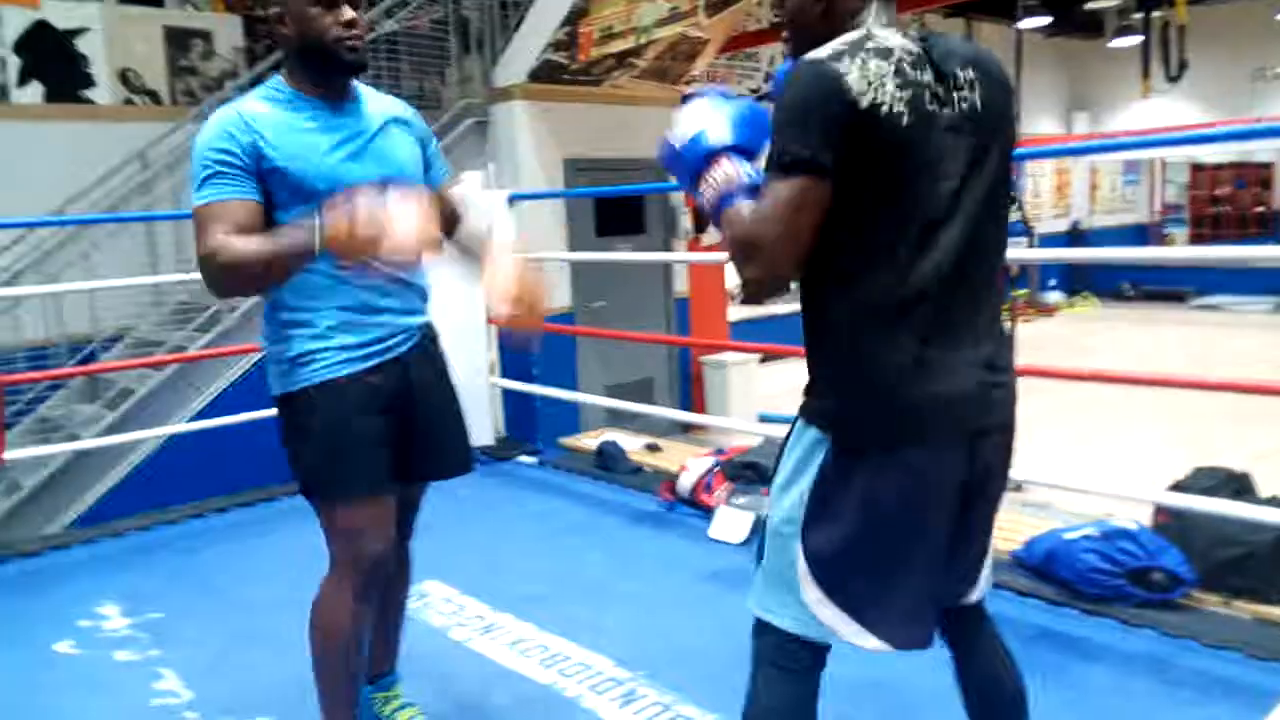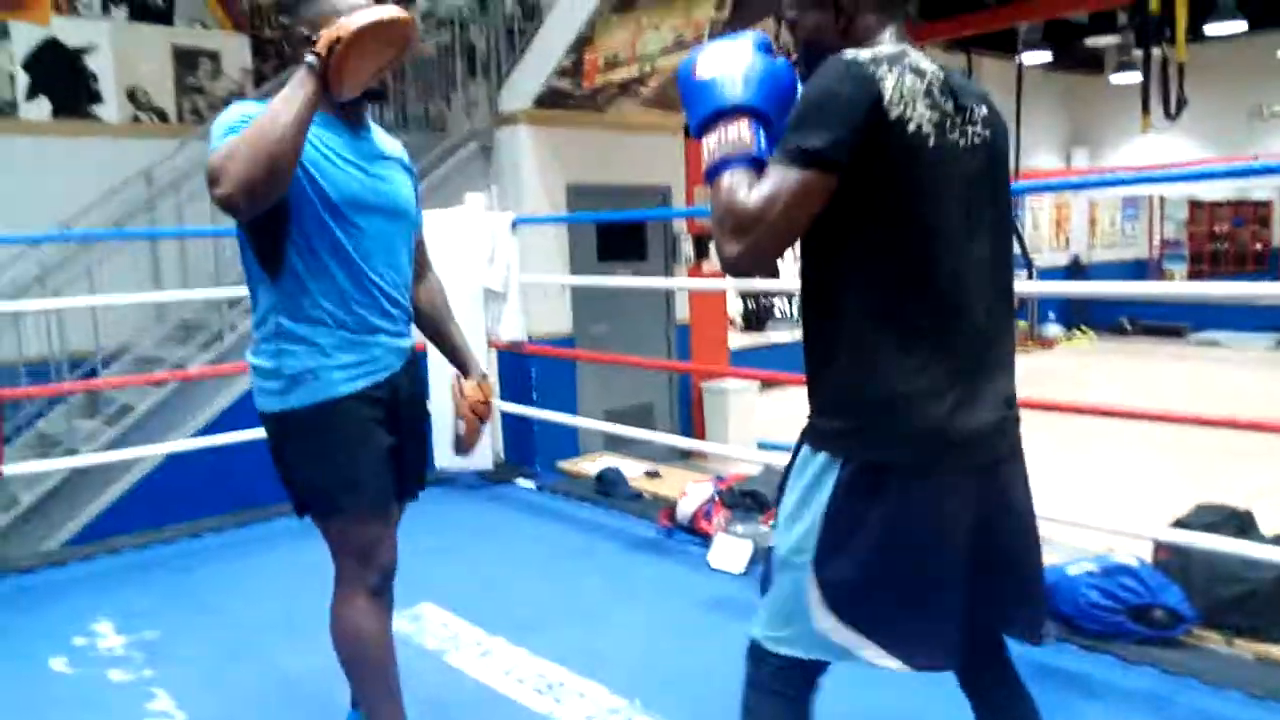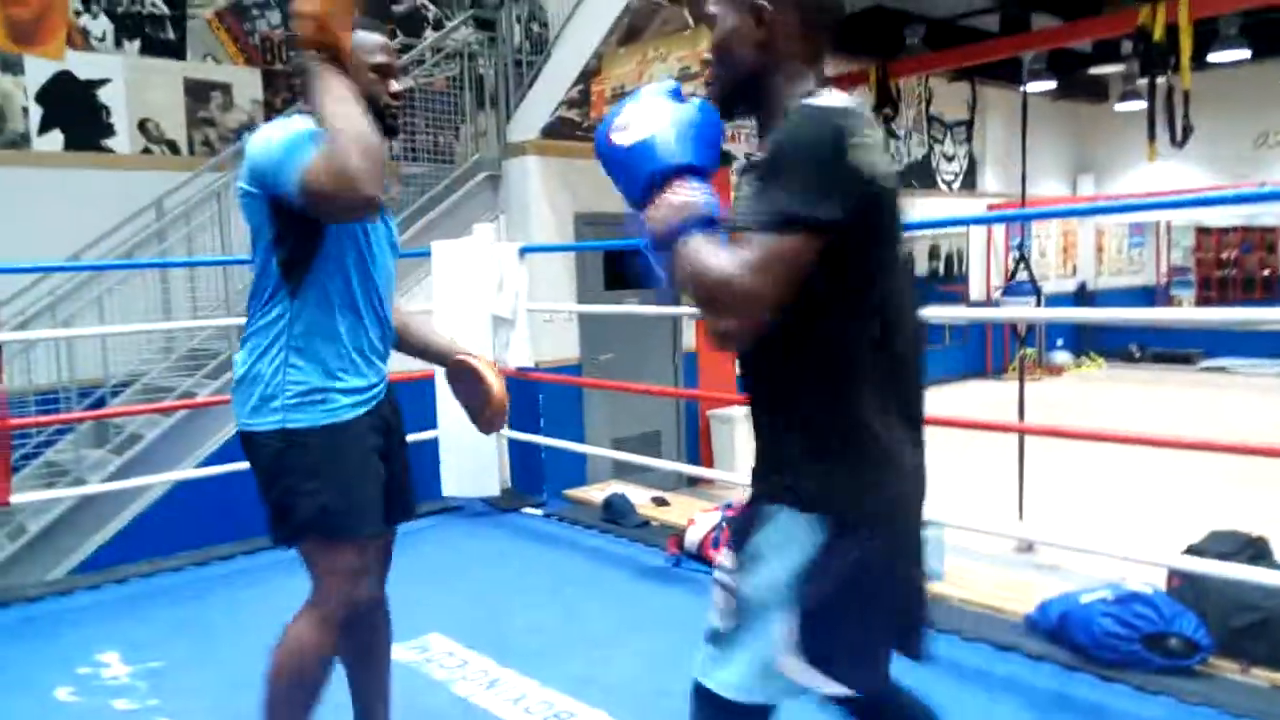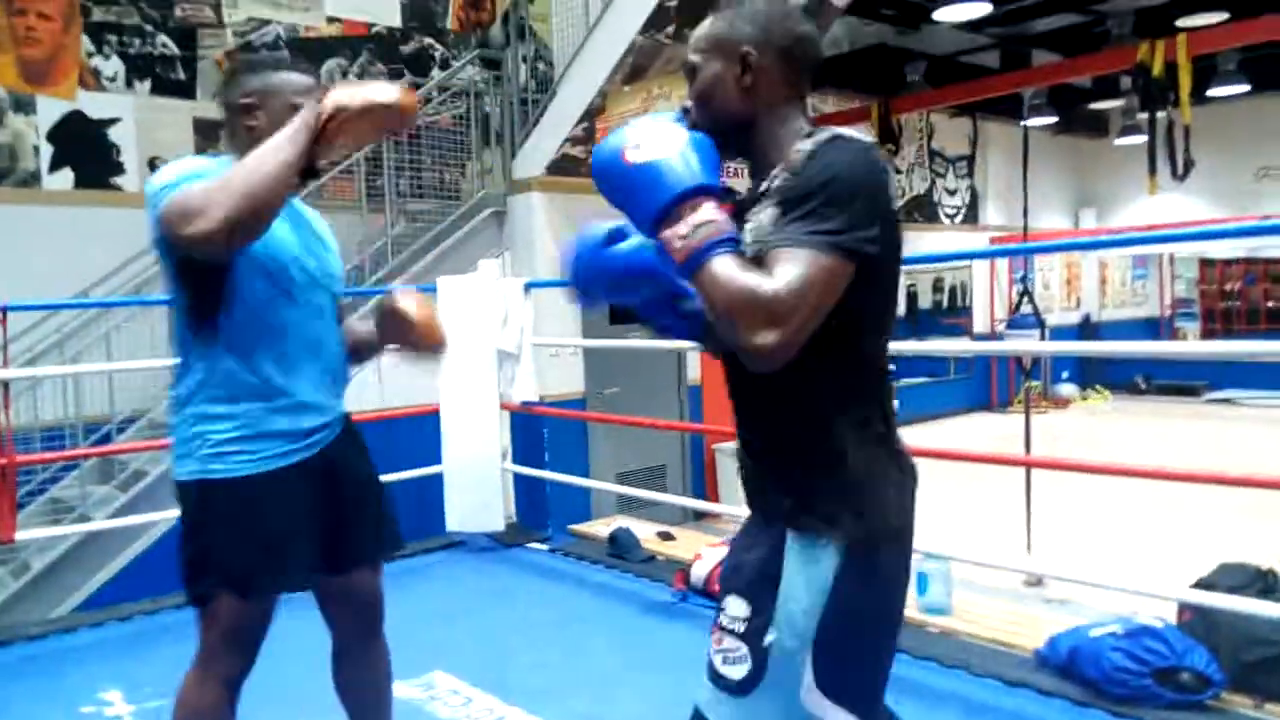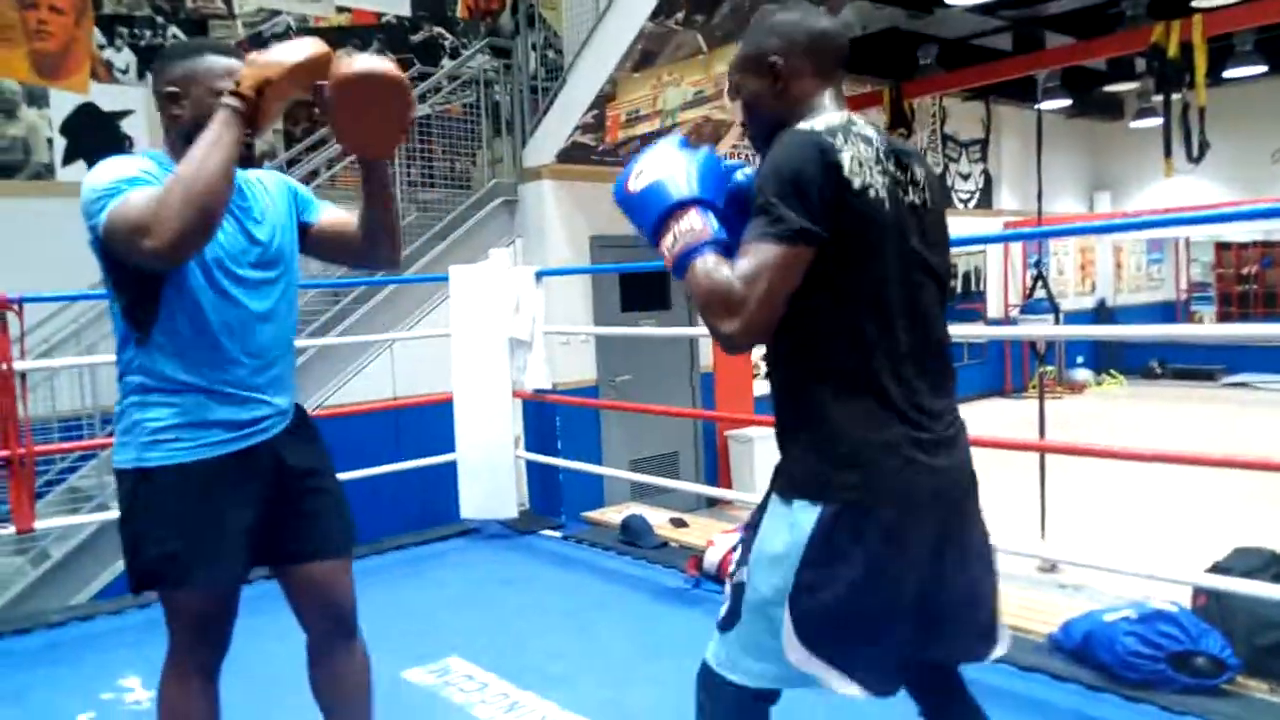
dt=0.3s
person 1, frame 1
left shoulder: (822, 79)
right shoulder: (981, 74)
left elbow: (764, 267)
left wrist: (718, 169)
left hip: (870, 414)
right hip: (981, 402)
left knee: (787, 639)
right knee: (961, 606)
person 1, frame 2
left shoulder: (850, 85)
right shoulder: (977, 111)
left elbow: (749, 243)
left wrist: (726, 123)
left hip: (878, 441)
right hip: (981, 437)
right knee: (978, 648)
person 1, frame 3
left shoulder: (809, 135)
right shoulder: (845, 131)
left elbow: (736, 310)
left wrist: (667, 187)
left hip: (826, 487)
right hip: (868, 467)
person 1, frame 4
left shoulder: (837, 169)
right shoulder: (781, 184)
left elbow: (769, 331)
right elbow: (738, 321)
left wrist: (684, 214)
right wrist: (655, 286)
left hip: (830, 507)
right hip: (828, 495)
person 1, frame 5
left shoulder: (804, 154)
right shoulder: (907, 164)
left elbow: (738, 319)
left wrist: (680, 218)
right wrist: (753, 224)
left hip: (846, 480)
right hip: (933, 469)
person 2, frame 1
left shoulder: (398, 119)
right shoulder: (242, 128)
left elbow: (449, 210)
right elbow: (221, 260)
left wrist: (493, 253)
right wrist: (323, 239)
left hip: (412, 351)
right hip: (328, 370)
left knee: (395, 534)
right knee: (360, 553)
person 2, frame 2
left shoulder: (392, 153)
right shoulder: (257, 123)
right elbow: (238, 191)
left wrist: (467, 365)
right wrist: (314, 70)
left hip: (393, 376)
right hip: (316, 385)
left knee: (369, 563)
right knee: (367, 569)
person 2, frame 3
left shoulder: (354, 160)
right shoulder: (286, 142)
right elbow: (361, 193)
left wrist: (454, 358)
right wrist: (325, 64)
left hip: (363, 400)
right hip: (304, 408)
left knee: (366, 587)
right knee: (342, 596)
person 2, frame 4
left shoulder: (310, 221)
right shoulder: (187, 180)
right elbow: (211, 227)
left wrist: (383, 332)
right wrist: (306, 126)
left hip: (327, 445)
right hip: (238, 462)
left knee: (361, 615)
right knee: (228, 650)
person 2, frame 5
left shoulder: (277, 192)
right shoulder: (120, 179)
left elbow: (379, 254)
right elbow: (167, 239)
left wrist: (372, 158)
right wrist: (235, 111)
left hip: (282, 435)
right hip: (181, 453)
left knee: (335, 614)
right knee: (198, 645)
